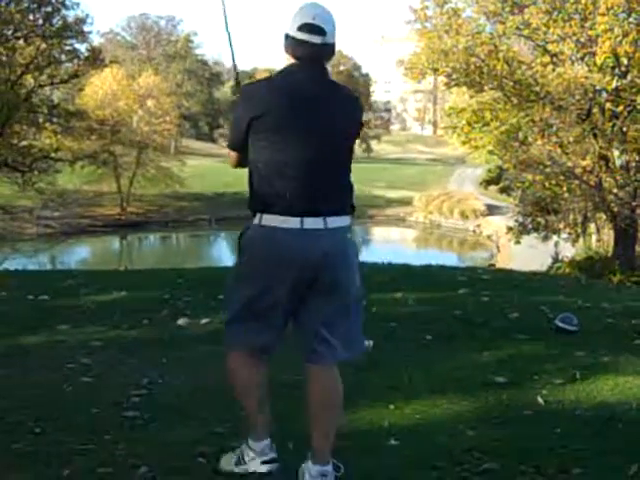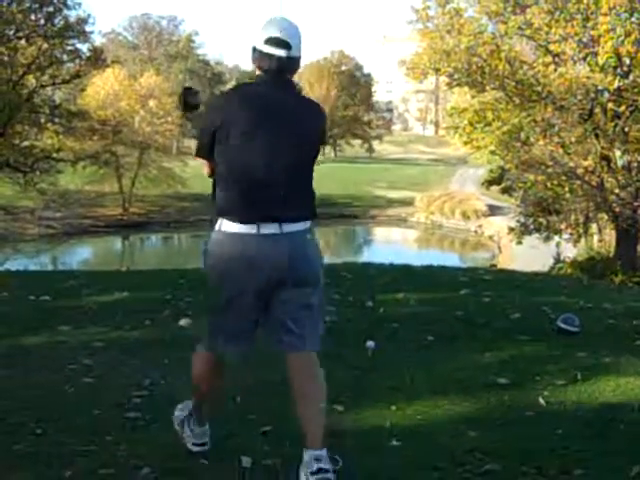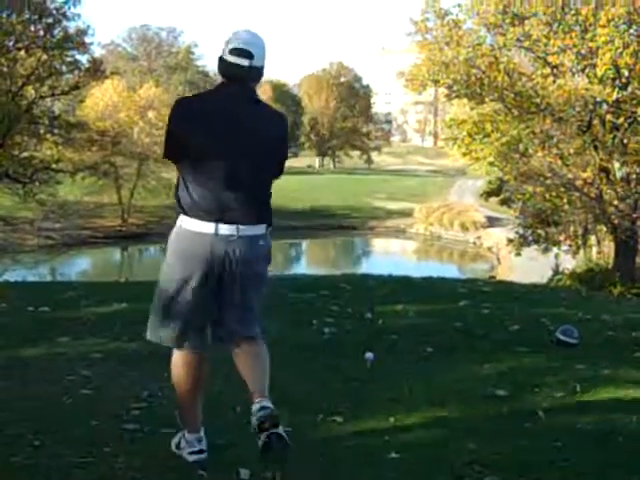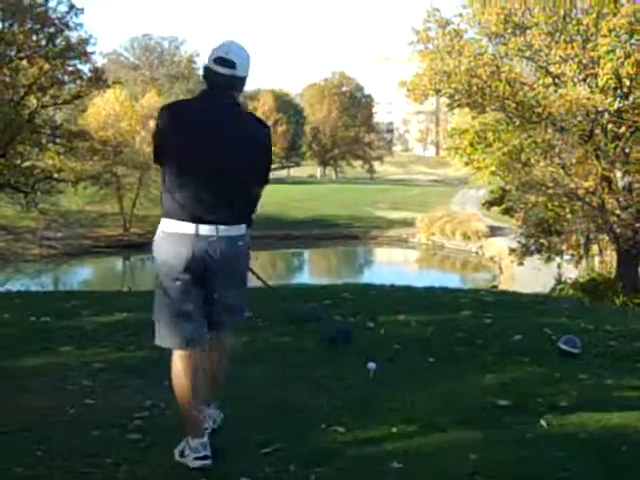
dt=0.2s
person 1, frame 1
left shoulder: (257, 95)
right shoulder: (349, 105)
left elbow: (236, 158)
left hip: (276, 236)
right hip: (336, 237)
left knee: (245, 344)
right knee: (324, 358)
person 1, frame 2
left shoulder: (224, 105)
right shoulder: (314, 115)
left hip: (239, 241)
right hip: (296, 240)
left knee: (216, 341)
right knee: (301, 350)
left ankle: (198, 424)
person 1, frame 3
left shoulder: (187, 109)
right shoulder: (275, 123)
left hip: (196, 236)
right hip: (251, 239)
left knee: (186, 340)
right knee: (246, 334)
left ankle: (192, 434)
right ankle: (263, 405)
person 1, frame 4
left shoulder: (172, 116)
right shoulder: (256, 130)
right elbow: (255, 190)
left hip: (178, 236)
right hip: (230, 239)
left knee: (186, 342)
right knee: (220, 328)
left ankle: (197, 440)
right ankle: (208, 409)
